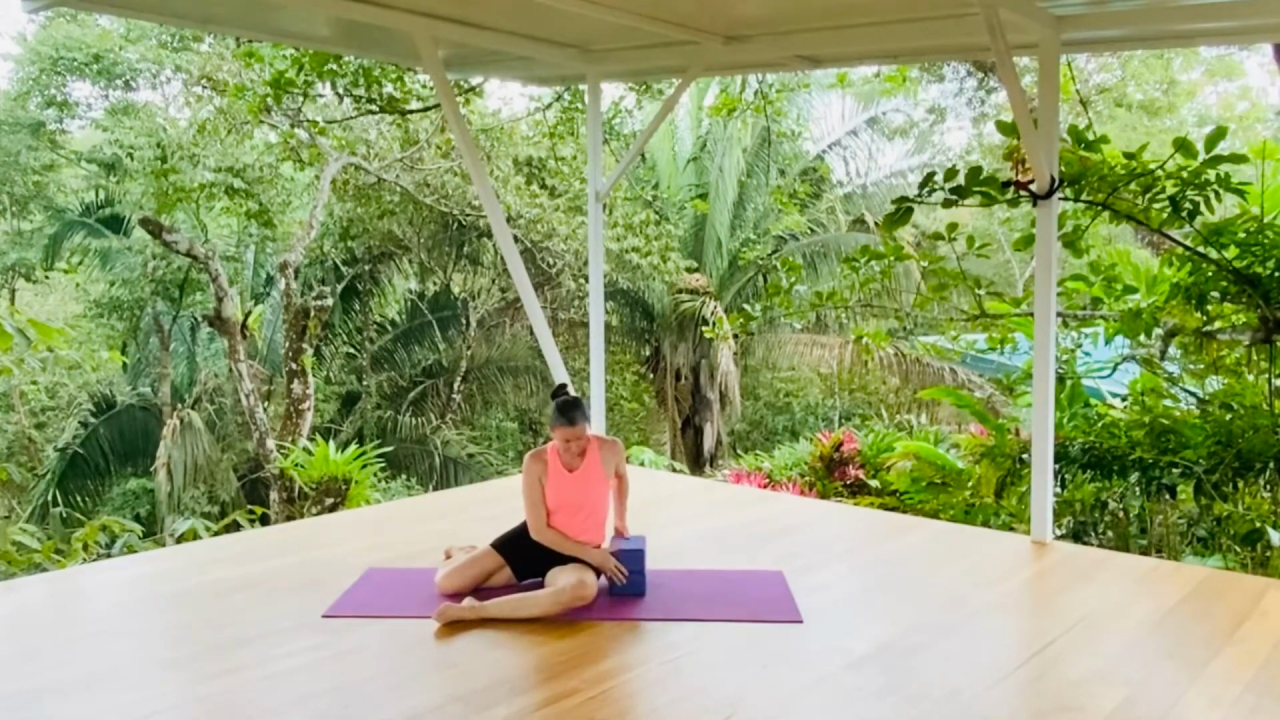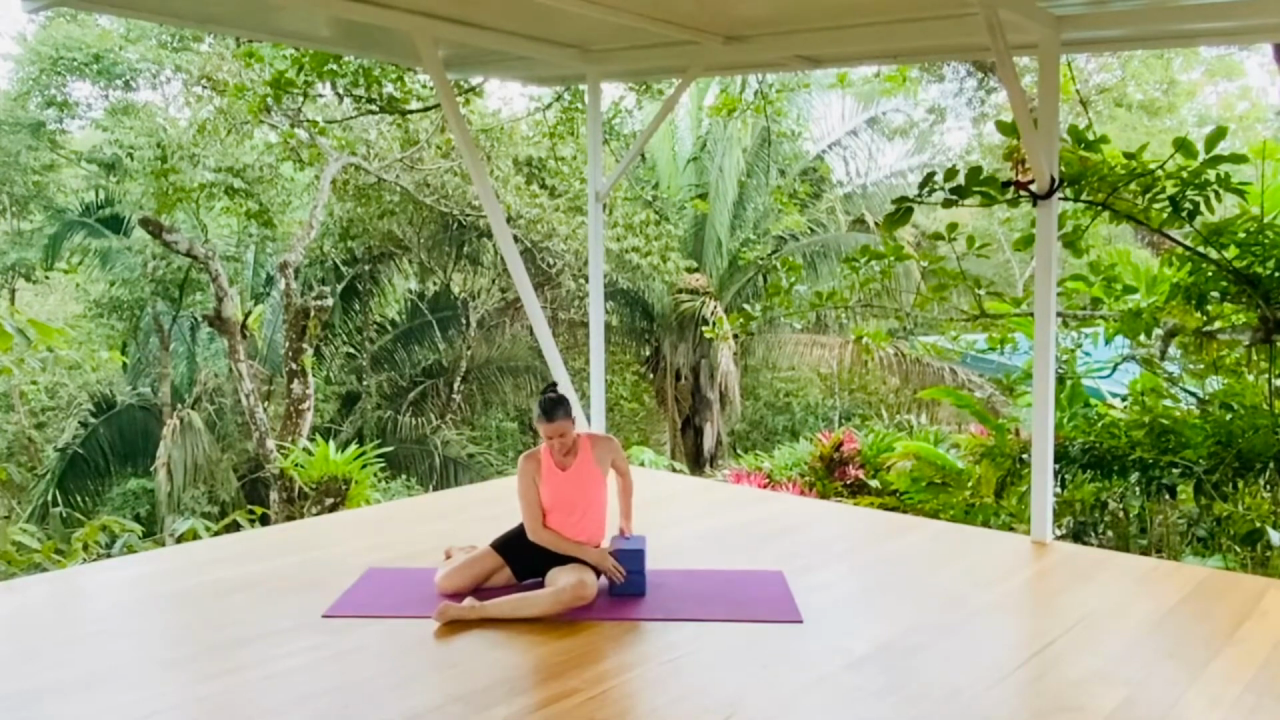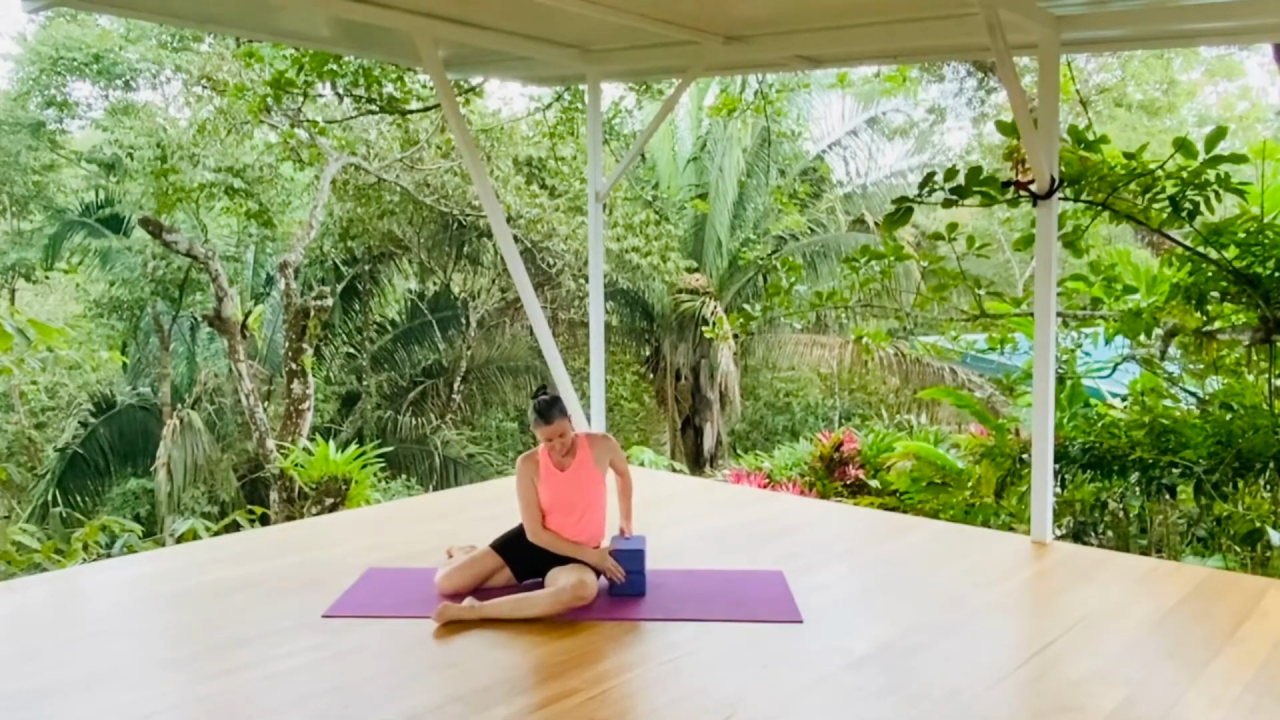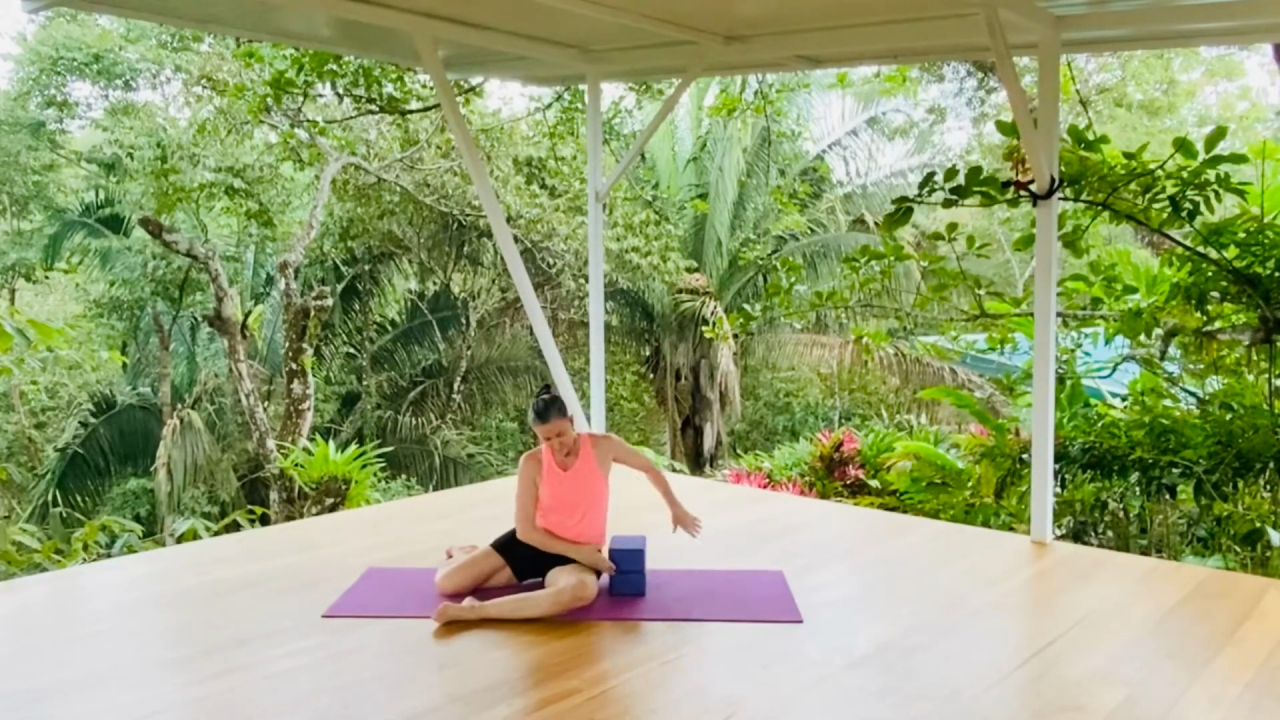
dt=0.5s
person 1, frame 1
left shoulder: (610, 449)
right shoulder: (536, 462)
left elbow: (621, 476)
right elbow: (539, 530)
left wrist: (620, 520)
right wrist: (592, 554)
left hip: (579, 556)
right hip: (534, 541)
left knee: (582, 589)
right knee: (447, 582)
left ankle: (476, 610)
right ankle: (467, 553)
person 1, frame 2
left shoulder: (604, 447)
right shoulder: (530, 463)
left elbow: (624, 474)
right elbow: (535, 531)
left wrist: (625, 520)
right wrist: (590, 554)
left hip: (577, 555)
right hip: (531, 542)
left knee: (582, 589)
right knee: (446, 582)
left ankle: (476, 610)
right ankle: (468, 554)
person 1, frame 3
left shoulder: (601, 446)
right shoulder: (528, 464)
left elbow: (623, 474)
right elbow: (535, 531)
left wrist: (626, 520)
right wrist: (590, 554)
left hip: (577, 557)
right hip: (531, 542)
left knee: (582, 589)
right knee: (446, 582)
left ankle: (476, 610)
right ankle: (468, 554)
person 1, frame 4
left shoulder: (603, 445)
right shoulder: (531, 463)
left elbow: (650, 468)
right elbow: (524, 529)
left wrist: (677, 509)
right wrist: (576, 551)
left hip: (582, 554)
right hip: (532, 542)
left knee: (581, 590)
right knee: (447, 582)
left ankle: (476, 610)
right ankle: (467, 554)
